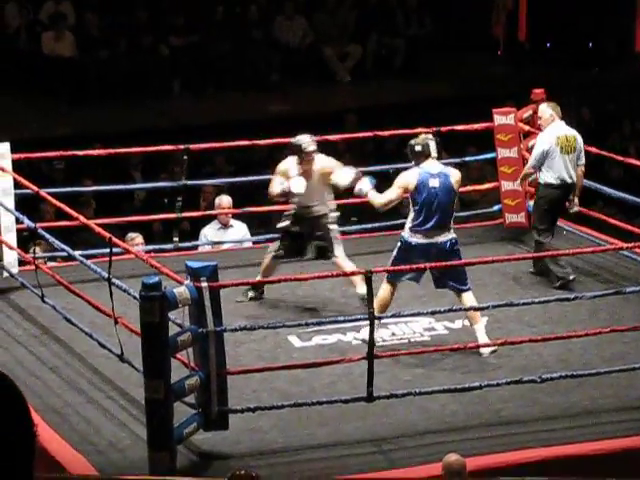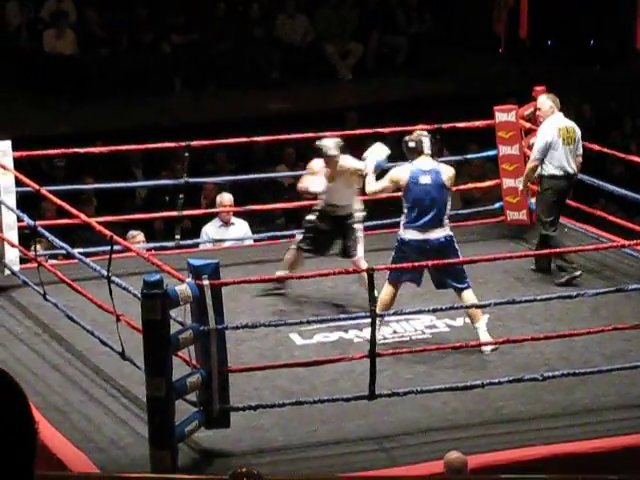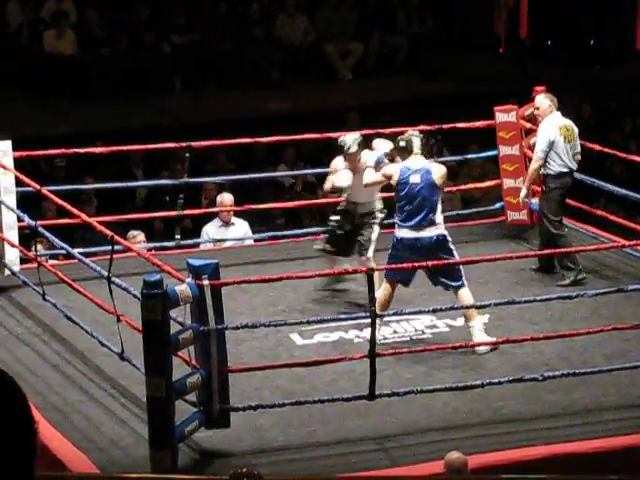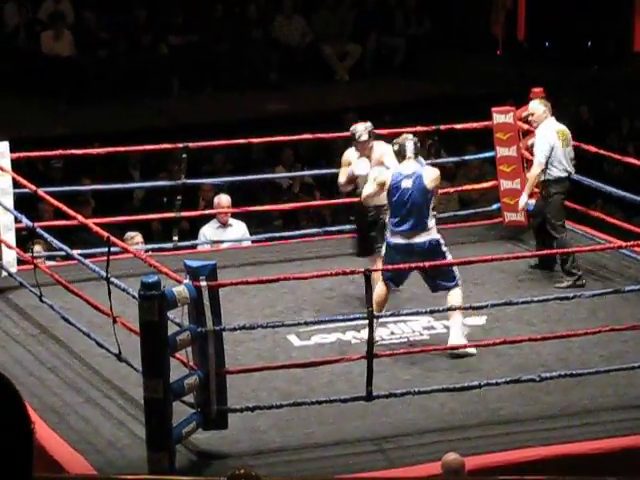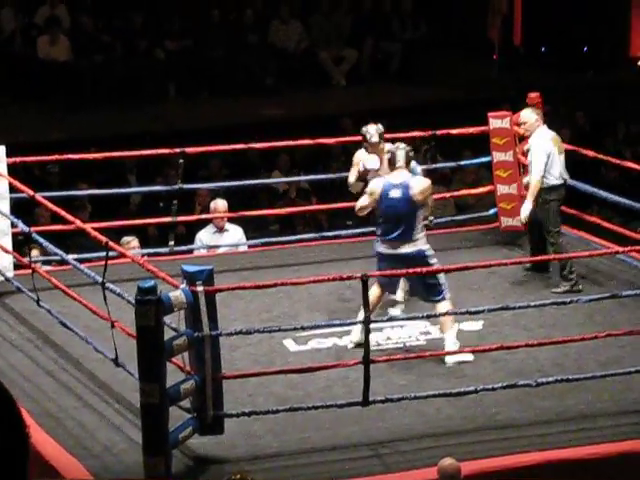
dt=0.1s
person 1, frame 1
left shoulder: (409, 177)
right shoulder: (455, 175)
left elbow: (382, 203)
left wrist: (366, 189)
left hip: (414, 242)
right hip: (444, 243)
left knee: (390, 281)
right knee: (463, 290)
right ankle: (483, 340)
person 1, frame 2
left shoulder: (401, 172)
right shoulder: (448, 172)
left elbow: (371, 189)
left wrist: (371, 166)
left hip: (409, 240)
right hip: (440, 240)
left knee: (392, 283)
right knee: (463, 287)
left ankle: (374, 329)
right ankle: (484, 336)
person 1, frame 3
left shoulder: (394, 170)
right shoulder: (439, 170)
left elbow: (366, 181)
left hip: (404, 238)
right hip: (434, 238)
left knee: (389, 281)
right knee: (459, 285)
right ankle: (479, 336)
person 1, frame 4
left shoulder: (386, 175)
right shoulder: (432, 174)
left elbow: (365, 198)
left wrist: (373, 180)
left hip: (397, 242)
right hip: (427, 242)
left knee: (385, 282)
right knee: (452, 285)
right ankle: (456, 337)
person 1, frame 5
left shoulder: (377, 185)
right shoulder: (422, 184)
left elbow: (360, 209)
left hip: (386, 251)
right hip: (415, 252)
left knee: (379, 285)
right knee: (441, 297)
left ankle: (358, 331)
right ankle: (451, 349)
person 2, frame 1
left shoulder: (546, 137)
right shoulder: (575, 136)
left elbow: (530, 168)
right elbow: (580, 170)
left wrist: (522, 178)
right wrist: (575, 195)
left hip: (548, 190)
right hip: (566, 189)
left knee: (541, 234)
right knee: (547, 230)
left ankle: (562, 273)
right ankle: (540, 267)
person 2, frame 2
left shoulder: (546, 129)
right shoulder: (573, 127)
left elbow: (534, 162)
right elbow: (578, 160)
left wrist: (524, 182)
right wrist: (570, 184)
left hip: (550, 181)
right hip: (566, 180)
left knee: (547, 227)
right knee: (547, 222)
left ankle: (569, 268)
right ankle: (543, 264)
person 2, frame 3
left shoulder: (547, 127)
right shoulder: (570, 125)
left elbow: (537, 163)
right elbow: (577, 156)
left wrist: (526, 187)
left hip: (554, 180)
right hip: (567, 177)
left knee: (554, 226)
right knee: (546, 221)
left ankle: (574, 270)
right ankle: (546, 263)
person 2, frame 4
left shoulder: (544, 133)
right shoulder: (562, 129)
left elbow: (538, 167)
right elbow: (570, 159)
left wrist: (525, 194)
left hip: (553, 185)
right hip: (562, 181)
left knee: (557, 230)
right knee: (538, 219)
left ankle: (574, 275)
right ankle: (546, 260)
person 2, frame 5
left shoulder: (538, 141)
right shoulder: (552, 137)
left elbow: (537, 175)
left wrist: (528, 202)
right wrist: (529, 179)
left hip: (549, 193)
right hip: (556, 188)
left knee: (553, 235)
right knee: (532, 222)
left ankle: (571, 281)
right ankle: (539, 263)
person 3, frame 1
left shoulder: (325, 163)
right shoulder: (287, 166)
left elbow: (344, 179)
right elbow: (274, 193)
left wrist: (353, 176)
right wrist: (286, 190)
left hip: (322, 216)
right hip: (299, 213)
left knee: (338, 258)
right knee: (275, 254)
left ankle: (364, 294)
right ankle: (256, 289)
person 3, frame 2
left shoulder: (350, 164)
right shoulder: (315, 165)
right elbow: (302, 186)
right wrist: (310, 189)
left hip: (350, 214)
right hip: (325, 210)
left knee: (356, 258)
right knee: (299, 246)
right ankle: (281, 280)
person 3, frame 3
left shoulder: (372, 158)
right shoulder: (338, 163)
right elbow: (327, 189)
right wrist: (334, 186)
left hip: (370, 213)
right hip: (349, 209)
left knee: (365, 258)
right knee: (331, 247)
right ankle: (337, 274)
person 3, frame 4
left shoulder: (384, 149)
right shoulder: (350, 156)
right elbow: (342, 185)
right wrist: (351, 176)
left hip: (384, 206)
right hip: (365, 207)
left knee: (378, 254)
right knee: (365, 252)
right ankle: (381, 276)
person 3, frame 5
right shoulder: (360, 156)
left elbow: (415, 173)
right elbow: (353, 187)
right wrist: (361, 173)
left ankle: (399, 299)
right ankle: (401, 288)
